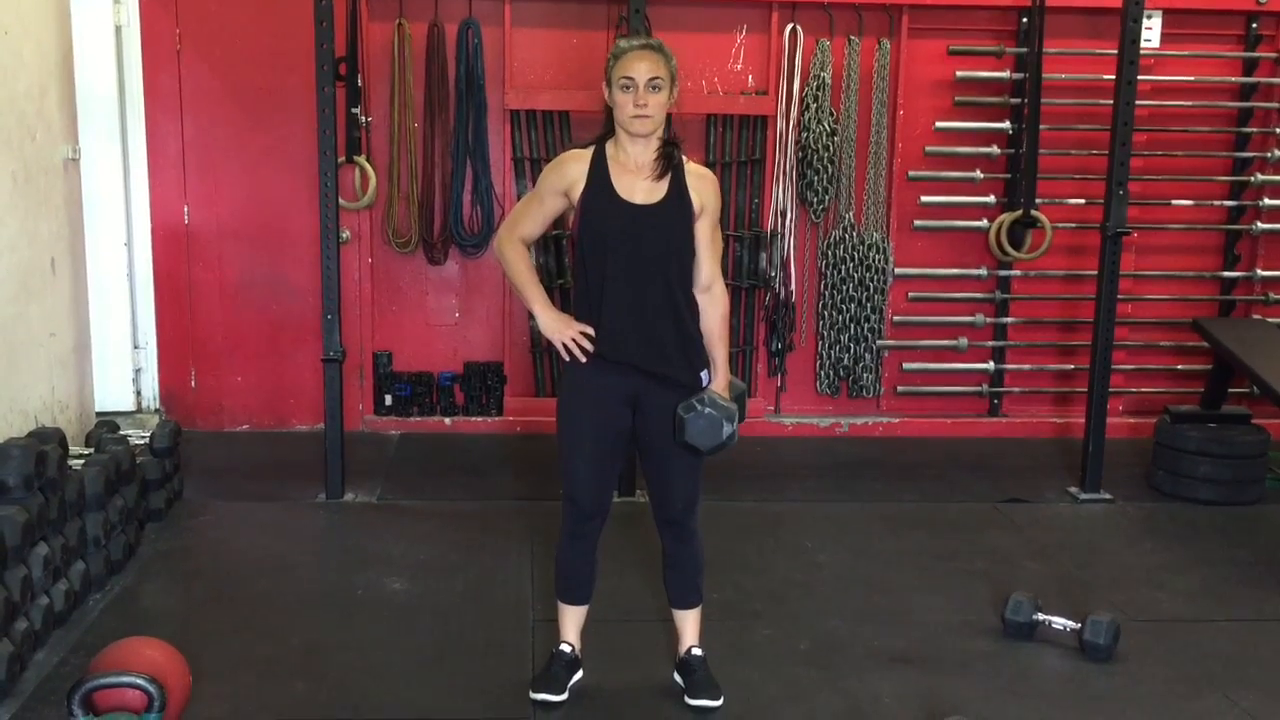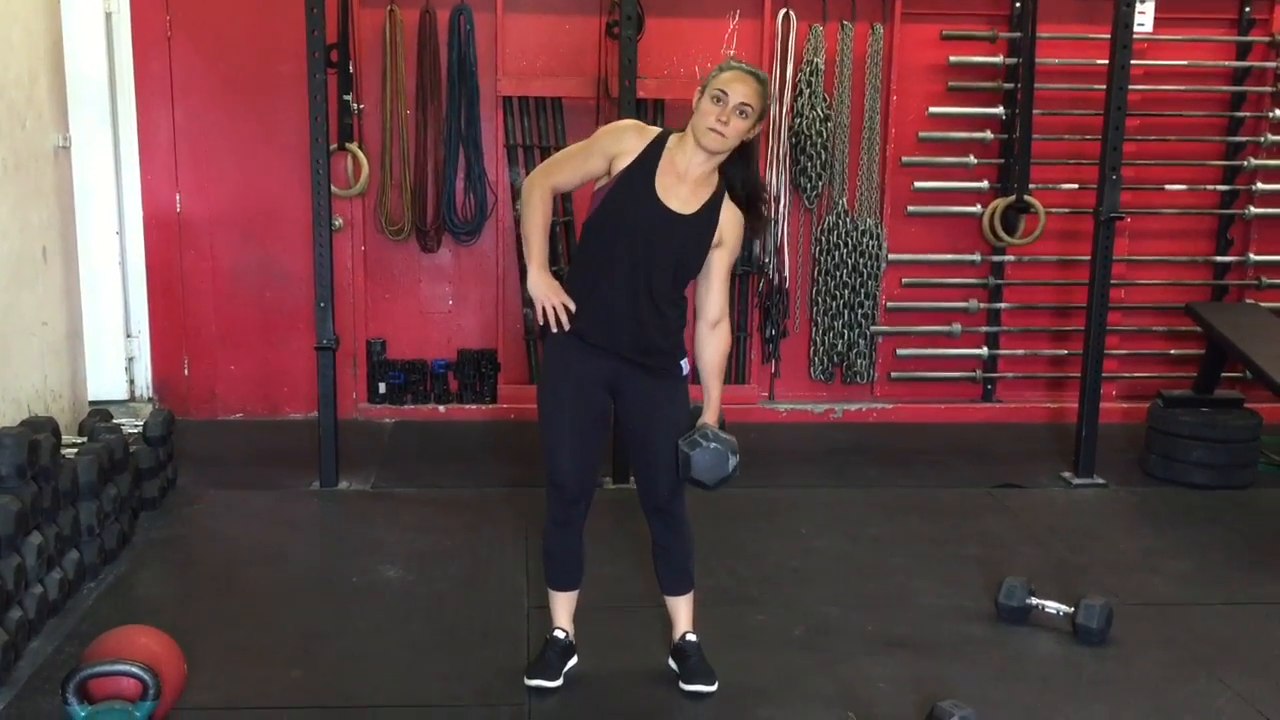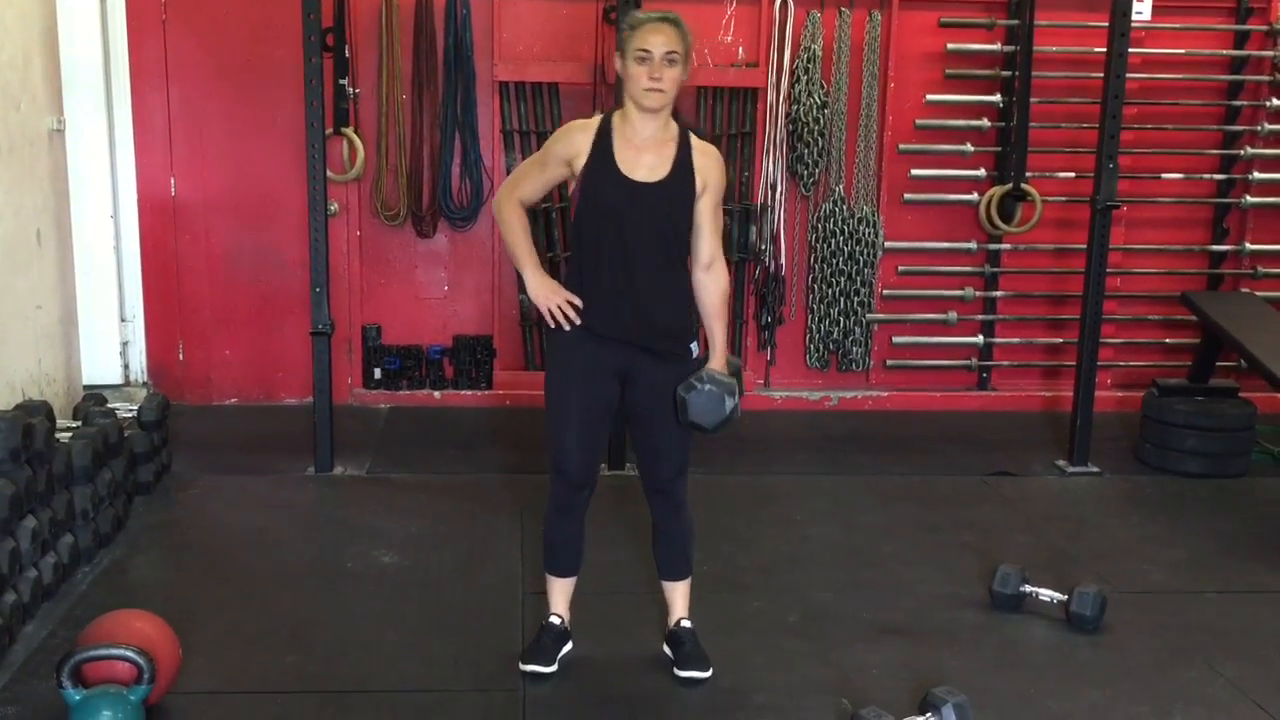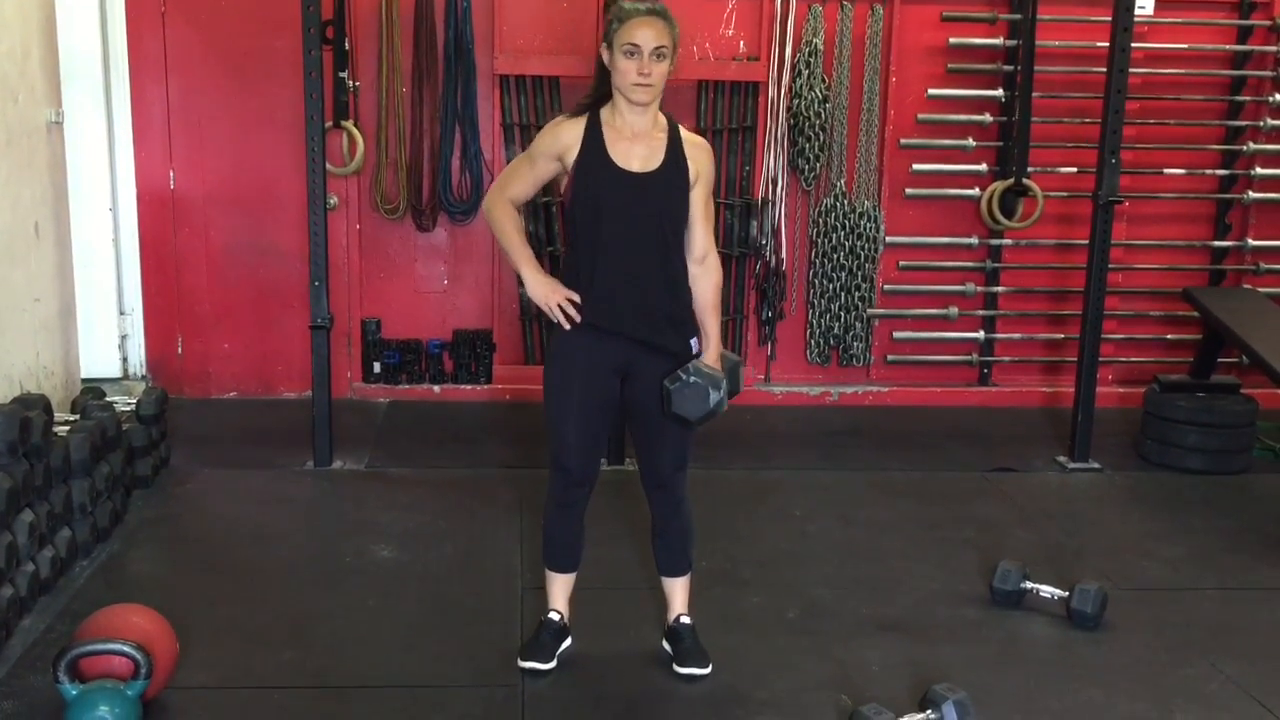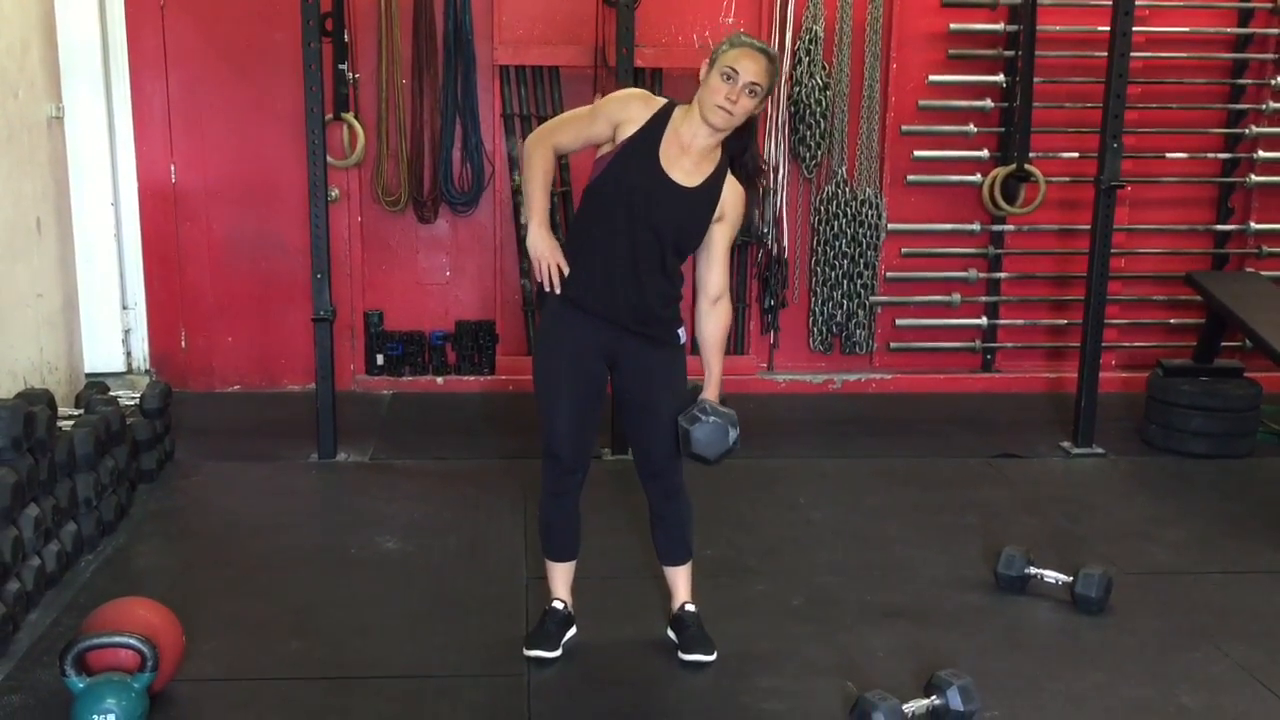
dt=1s
person 1, frame 1
left shoulder: (698, 184)
right shoulder: (576, 170)
left elbow: (709, 287)
right elbow: (511, 238)
left wrist: (722, 375)
right wrist: (545, 315)
left hip: (675, 376)
right hip: (595, 371)
left knee: (677, 515)
right knee: (582, 512)
left ankle: (690, 654)
right ankle: (567, 652)
person 1, frame 2
left shoulder: (727, 219)
right shoulder: (629, 141)
left elbow: (712, 320)
right elbow: (540, 183)
left wrist: (713, 411)
right wrist: (537, 271)
left hip: (655, 367)
right hip: (576, 350)
left knee: (665, 500)
right knee: (567, 494)
left ankle: (685, 639)
right ankle: (561, 635)
person 1, frame 3
left shoulder: (703, 161)
right shoulder: (579, 139)
left elbow: (709, 266)
right elbow: (509, 199)
left wrist: (718, 352)
right wrist: (534, 278)
left hip: (666, 348)
right hip: (584, 339)
left knee: (667, 485)
right knee: (571, 480)
left ankle: (680, 626)
right ankle: (557, 622)
person 1, frame 4
left shoulder: (694, 152)
right shoulder: (570, 134)
left elbow: (701, 258)
right elbow: (501, 201)
left wrist: (713, 346)
right wrist: (533, 277)
left hip: (665, 344)
right hip: (584, 337)
left knee: (666, 481)
right knee: (570, 477)
left ankle: (679, 622)
right ankle: (556, 619)
person 1, frame 5
left shoulder: (728, 195)
right shoulder: (633, 111)
left elbow: (713, 296)
right elbow: (542, 143)
left wrist: (712, 387)
right wrist: (538, 229)
left hip: (652, 337)
right hip: (573, 320)
left knee: (663, 470)
right knee: (564, 464)
left ankle: (683, 608)
right ankle: (559, 607)
